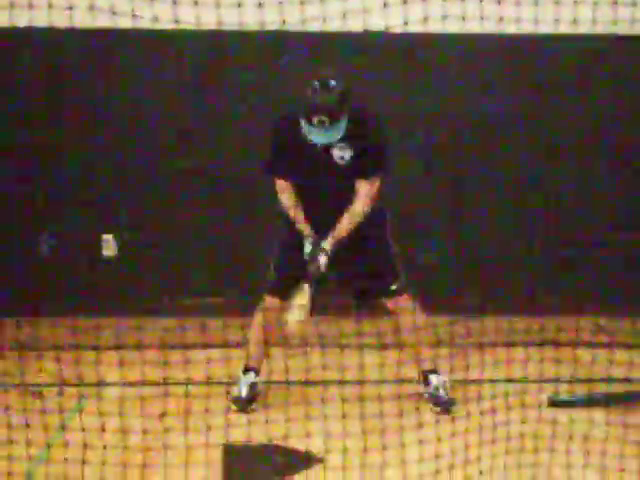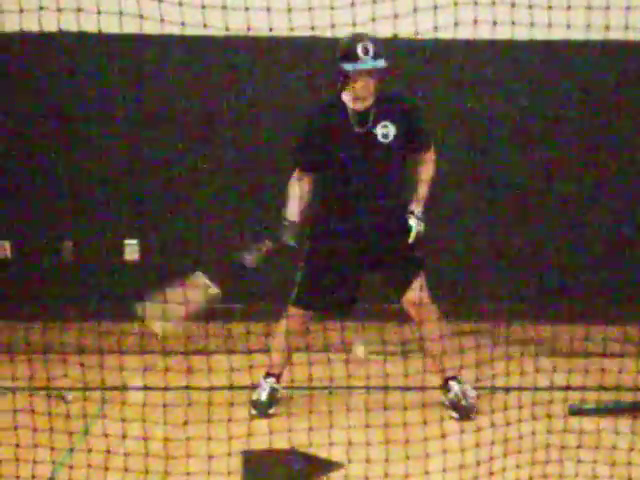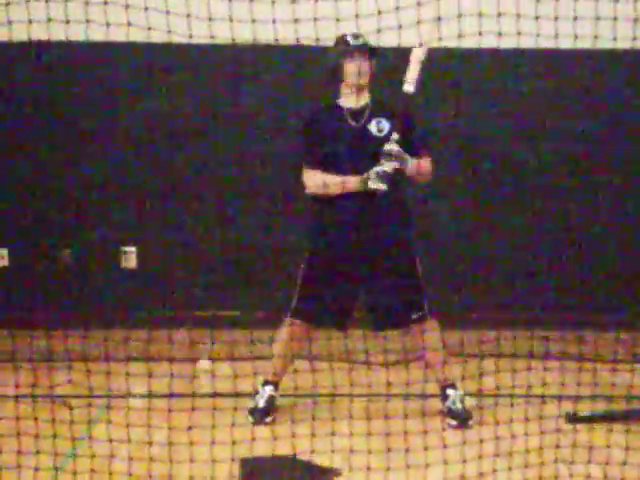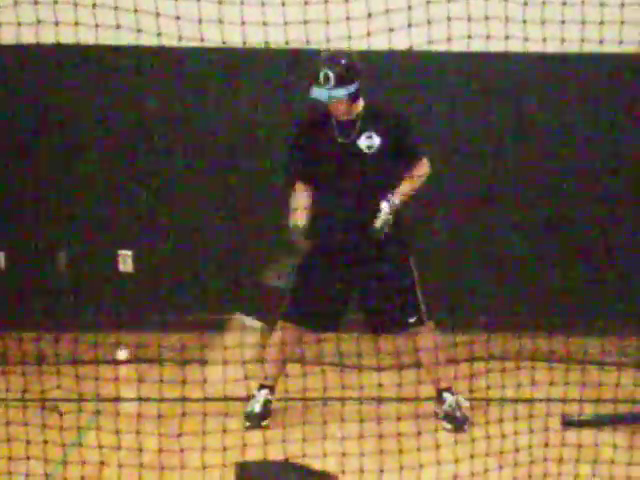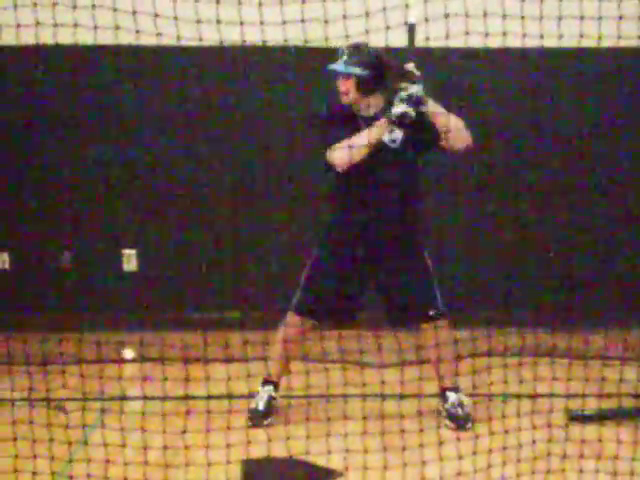
dt=1s
person 1, frame 1
left shoulder: (367, 128)
right shoulder: (286, 130)
left elbow: (366, 196)
right elbow: (284, 188)
left wrist: (331, 243)
right wrist: (308, 236)
left hip: (360, 227)
right hip: (305, 226)
left knee: (400, 300)
right knee: (272, 302)
left ankle: (430, 377)
right ankle: (250, 377)
person 1, frame 2
left shoulder: (401, 110)
right shoulder: (322, 119)
left elbow: (426, 157)
right elbow: (303, 175)
left wrist: (417, 208)
right wrist: (292, 219)
left hip: (392, 226)
right hip: (336, 229)
left knee: (419, 301)
right knee: (299, 308)
left ankle: (452, 384)
right ankle: (271, 382)
person 1, frame 3
left shoulder: (392, 116)
right shoulder: (319, 121)
left elbow: (426, 172)
right elbow: (312, 182)
left wrist: (403, 162)
right wrist: (363, 179)
left hip: (389, 238)
right hip: (334, 239)
left knee: (420, 316)
right knee: (300, 318)
left ankle: (449, 392)
right ankle: (269, 389)
person 1, frame 4
left shoulder: (389, 122)
right shoulder: (311, 129)
left elbow: (420, 168)
right elbow: (303, 185)
left wrist: (393, 202)
right wrist: (300, 220)
left hip: (382, 244)
right hip: (327, 244)
left knee: (416, 321)
right knee: (292, 320)
left ankle: (446, 396)
right ankle: (264, 393)
person 1, frame 5
left shoulder: (409, 117)
right shoulder: (336, 119)
left elbow: (462, 141)
right elbow: (341, 158)
left wrist: (424, 102)
right wrist: (386, 121)
left hip: (397, 241)
right hip: (344, 240)
left knee: (433, 316)
right knee: (300, 315)
left ankle: (451, 394)
right ankle: (269, 388)
